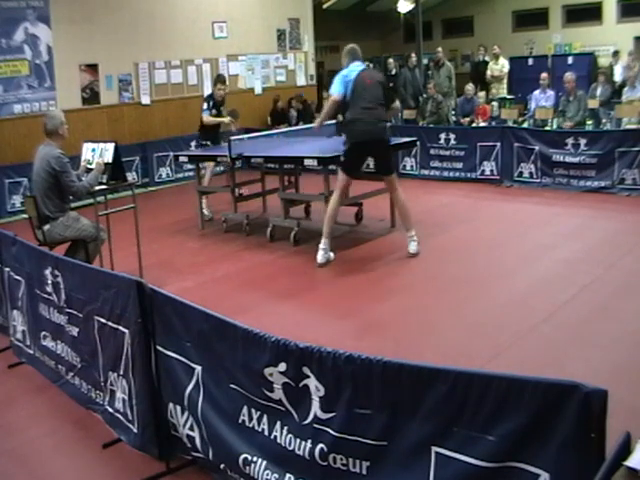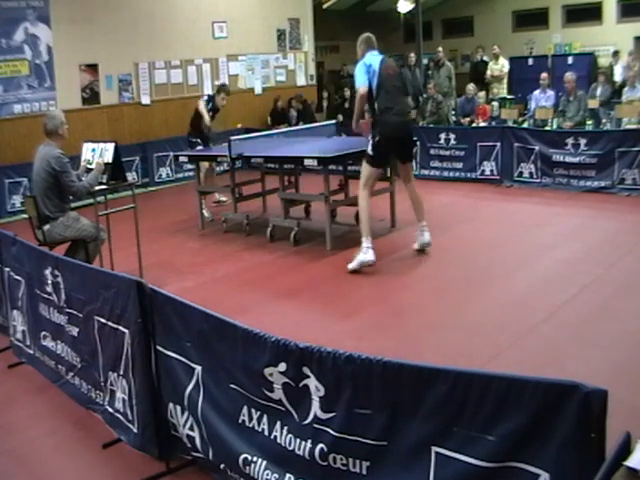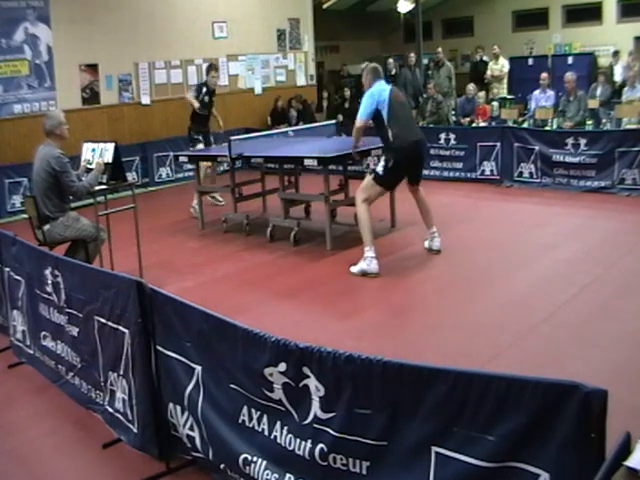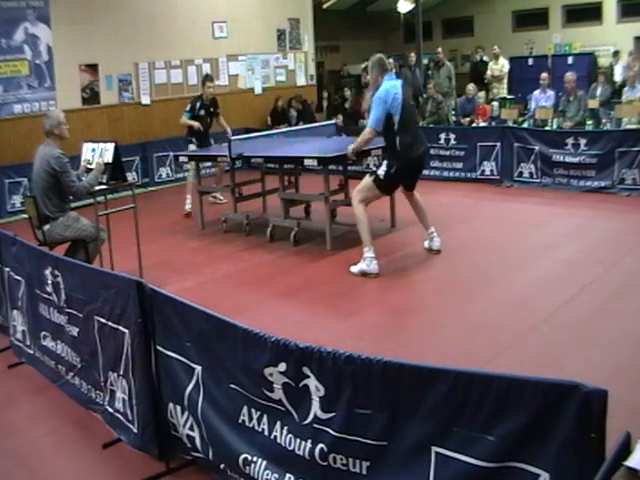
dt=0.3s
person 1, frame 1
left shoulder: (344, 75)
right shoulder: (376, 75)
left elbow: (335, 99)
right elbow: (395, 106)
left wrist: (320, 120)
left hip: (358, 137)
right hip: (380, 134)
left knee: (339, 192)
right knee: (394, 188)
left ankle: (324, 249)
right ankle: (412, 240)
person 1, frame 2
left shoulder: (364, 64)
right shoulder: (393, 65)
left elbow: (362, 93)
right elbow: (408, 99)
left wrist: (355, 120)
left hip: (384, 129)
right hip: (404, 125)
left knee: (365, 188)
right knee: (408, 181)
left ankle: (367, 249)
right ankle: (423, 233)
person 1, frame 3
left shoulder: (373, 92)
right shoulder: (395, 92)
left elbow: (360, 125)
left wrist: (354, 144)
left hip: (400, 151)
right hip: (417, 147)
left knee: (362, 197)
right knee: (415, 189)
left ankle: (370, 259)
right ankle: (434, 237)
person 1, frame 4
left shoulder: (383, 93)
right shoulder: (402, 86)
left elbow: (370, 134)
left wrist: (353, 147)
left hip: (401, 158)
right hip: (418, 154)
left knee: (358, 198)
right knee: (409, 193)
left ankle: (369, 259)
right ankle: (433, 238)
person 2, frame 1
left shoulder: (43, 150)
right shoulder: (56, 156)
right elbow: (77, 192)
left wrist: (81, 171)
right wrist: (96, 172)
left hip: (45, 221)
right hip: (54, 225)
left knee: (88, 230)
right knee: (98, 233)
person 2, frame 2
left shoulder: (43, 150)
right shoulder: (56, 156)
right elbow: (77, 192)
left wrist: (81, 171)
right wrist: (96, 172)
left hip: (45, 221)
right hip: (54, 224)
left knee: (87, 230)
right knee: (98, 233)
person 2, frame 3
left shoulder: (43, 150)
right shoulder: (56, 156)
right elbow: (77, 191)
left wrist: (81, 171)
right wrist: (96, 172)
left hip: (45, 221)
right hip: (54, 224)
left knee: (87, 230)
right knee: (98, 233)
person 2, frame 4
left shoulder: (43, 150)
right shoulder: (56, 156)
right elbow: (77, 192)
left wrist: (81, 171)
right wrist: (96, 172)
left hip: (45, 221)
right hip: (54, 225)
left knee: (87, 230)
right knee: (98, 233)
person 3, frame 1
left shoulder: (221, 100)
right shoulder: (208, 100)
right elbow: (205, 120)
left wrist: (230, 124)
right wrist: (223, 120)
left hip: (217, 138)
right hip: (206, 139)
right knee: (210, 166)
right ankle: (203, 204)
person 3, frame 2
left shoulder: (216, 105)
right shoulder: (208, 100)
right elbow: (200, 104)
right wrist: (205, 115)
left hip: (204, 137)
right hip: (195, 137)
left knee: (212, 165)
right knee: (204, 166)
left ankle: (216, 196)
right ankle: (202, 205)
person 3, frame 3
left shoulder: (212, 90)
right shoulder: (201, 88)
right elbow: (188, 96)
left wrist: (219, 119)
right wrist: (194, 102)
left hip: (206, 132)
right hip: (195, 133)
left knee: (213, 164)
right knee: (204, 164)
left ankle: (212, 194)
right ankle: (195, 202)
person 3, frame 4
left shoulder: (214, 101)
right shoulder: (195, 102)
left elbow: (218, 117)
right elbow: (182, 121)
left wrist: (227, 128)
right wrist: (192, 122)
left hip: (206, 138)
right hip: (194, 139)
right knee: (194, 165)
left ankle: (214, 194)
right ankle: (188, 201)
